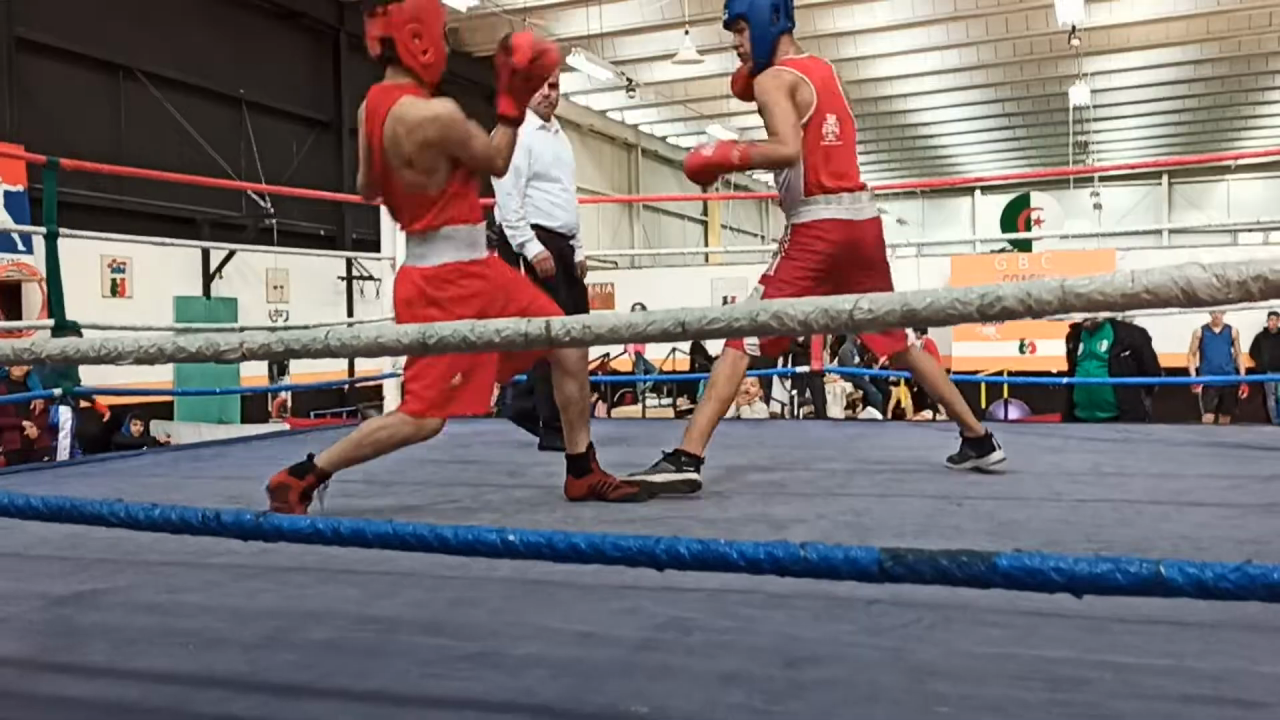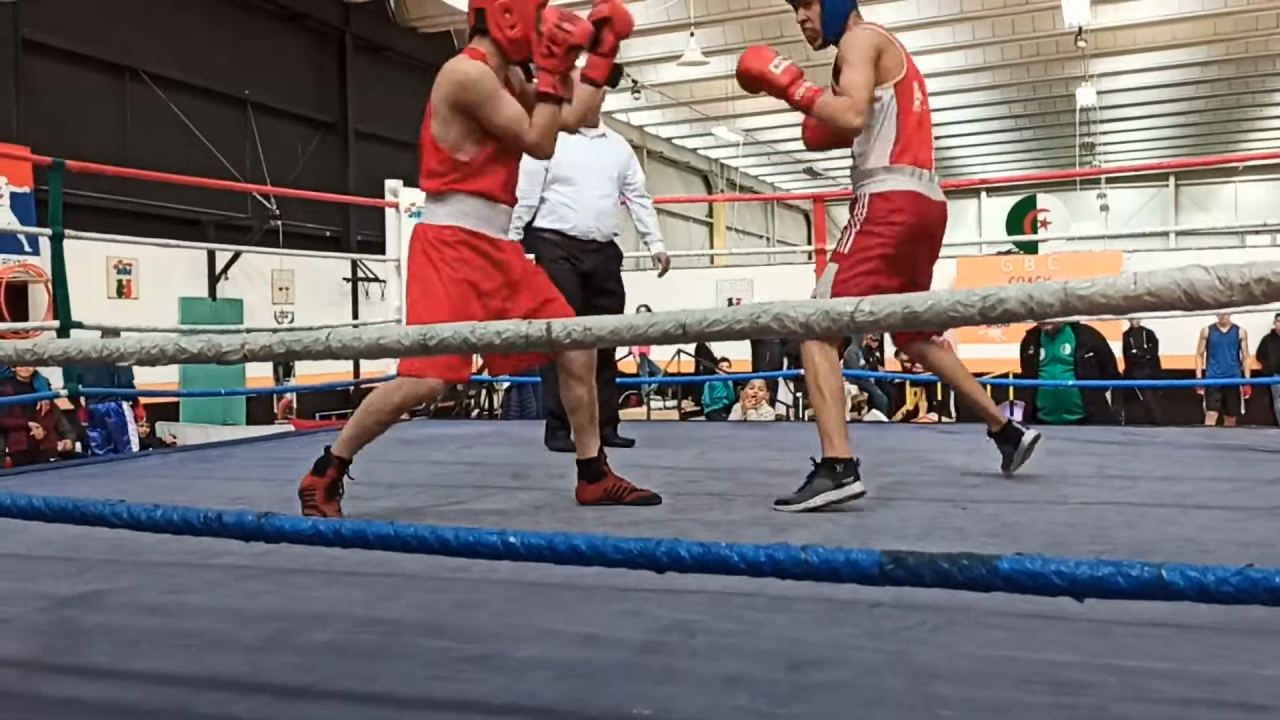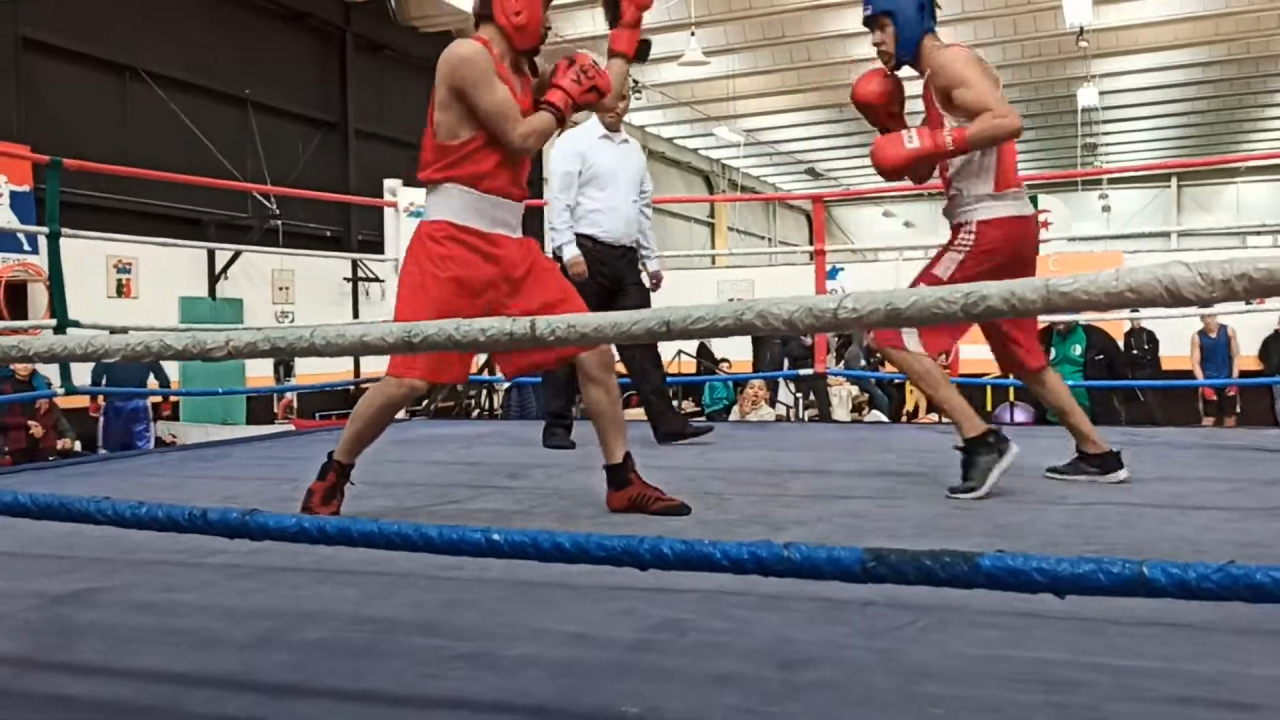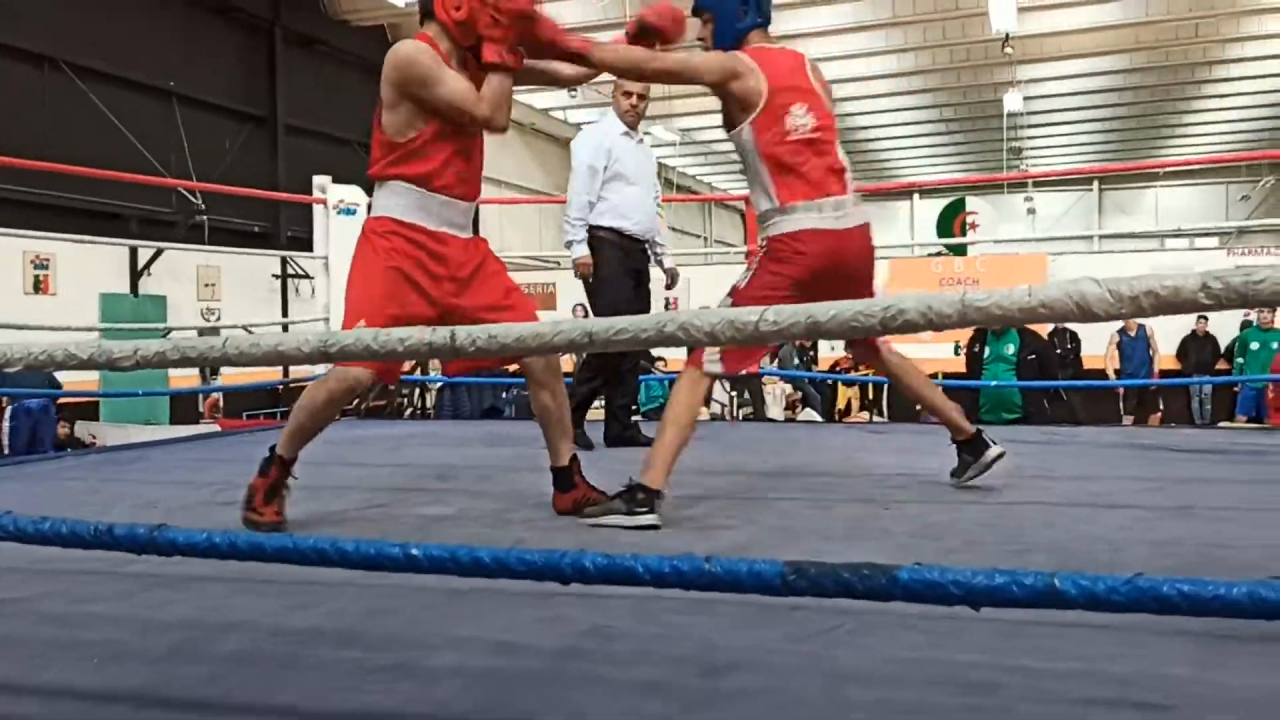
dt=0.5s
person 1, frame 1
left shoulder: (377, 104)
right shoulder: (426, 114)
left elbow: (365, 188)
right elbow: (495, 162)
right wrist: (513, 97)
left hip: (475, 270)
right hip: (445, 280)
left knee: (568, 351)
right knee: (425, 417)
left ankle: (584, 472)
right ankle: (299, 478)
person 1, frame 2
left shoulder: (502, 74)
right shoulder: (467, 73)
left elbow: (569, 119)
right elbow: (540, 142)
left wrist: (602, 52)
right wrist: (550, 68)
left hip: (496, 248)
right hip: (451, 245)
left knee: (579, 351)
right knee: (426, 379)
left ankle: (593, 476)
right ankle: (324, 474)
person 1, frame 3
left shoulder: (520, 69)
right shoulder: (466, 56)
left elbow: (604, 95)
right elbow: (523, 141)
right wrist: (563, 93)
left hip: (511, 247)
right hip: (451, 243)
left knee: (594, 354)
right knee: (409, 378)
left ankle: (623, 483)
right ankle: (329, 482)
person 1, frame 4
left shoulder: (472, 60)
right shoulder: (411, 56)
left elbow: (562, 75)
right elbow: (491, 118)
right wrist: (503, 44)
left hip: (461, 246)
right hip: (400, 239)
left knee: (542, 357)
right knee: (355, 371)
left ankle: (570, 485)
right ankle: (271, 476)
person 2, frame 1
left shoulder: (775, 76)
right shoulder: (822, 70)
left elbow: (784, 153)
left wrist: (721, 155)
left hip: (817, 229)
right hip: (863, 225)
left knee: (739, 344)
right knee: (894, 344)
left ankle: (685, 459)
right ankle: (977, 439)
person 2, frame 2
right shoulder: (884, 49)
left elbow: (851, 120)
left wrist: (792, 85)
right wrist: (828, 124)
left hip: (888, 202)
right hip: (924, 203)
left knee: (817, 331)
right knee: (917, 338)
left ankle: (837, 466)
right ankle: (1006, 430)
person 2, frame 3
left shoulder: (953, 63)
right shoulder: (938, 80)
left elbow: (1007, 122)
right elbow: (921, 171)
left wrist: (933, 143)
right wrist: (890, 118)
left hip: (991, 225)
right hip: (1005, 227)
left knee: (894, 335)
right knee: (1023, 359)
left ankle: (982, 439)
right ankle: (1097, 453)
person 2, frame 4
left shoulder: (734, 68)
right shoulder: (808, 68)
left elbow: (636, 64)
left wrist: (572, 45)
left hip: (797, 243)
right hip: (851, 232)
left knee: (705, 360)
right knee: (873, 350)
left ankle: (644, 494)
right ankle: (973, 442)
person 3, frame 1
left shoulder: (561, 136)
right shoulder: (518, 134)
right elbow: (508, 197)
left wrist: (577, 248)
right wrist: (530, 247)
left hip: (560, 245)
right hip: (535, 245)
left ankle: (528, 405)
right ankle: (553, 429)
person 3, frame 2
left shoulder: (618, 146)
left elbow: (638, 198)
right elbow: (525, 197)
left wrist: (655, 243)
right wrist: (510, 245)
left hip: (603, 252)
right hip: (557, 247)
left knee: (603, 340)
left ankle: (603, 426)
right ankle: (558, 427)
person 3, frame 3
left shoulder: (634, 149)
right shoulder: (574, 142)
left elbow: (643, 209)
right elbow: (559, 201)
left wrist: (652, 259)
right wrist: (568, 252)
left hip: (625, 258)
right hip: (584, 254)
left knee: (641, 338)
left ankle: (667, 422)
right ankle: (556, 426)
person 3, frame 4
left shoulder: (644, 147)
right shoulder: (597, 137)
left elbow: (652, 209)
right elbow: (579, 196)
left wrist: (663, 257)
right wrist: (578, 246)
left hip: (635, 251)
right hip: (606, 246)
left ankle: (619, 424)
right ankle: (571, 410)
